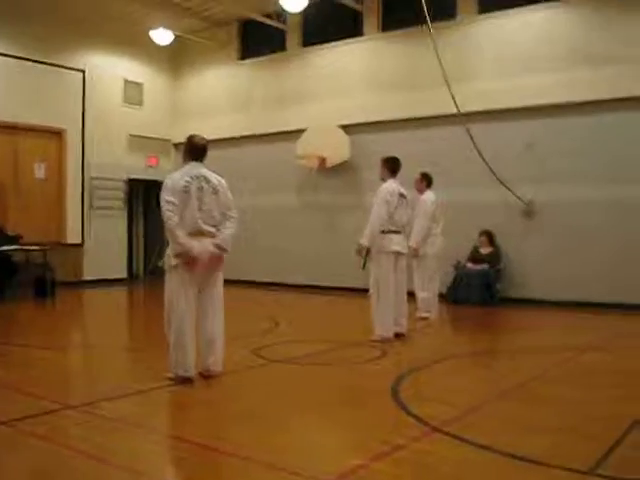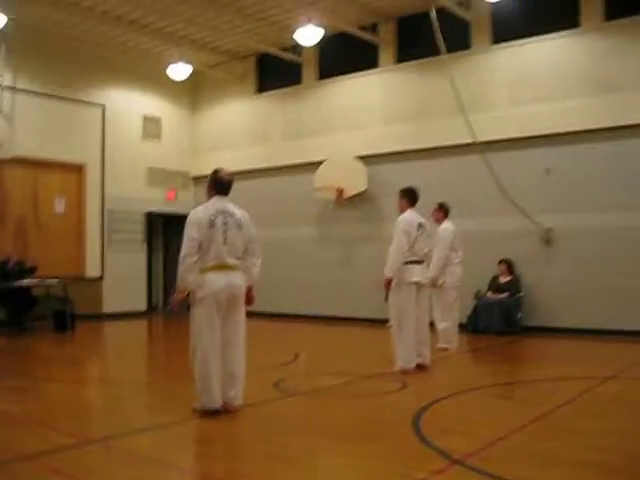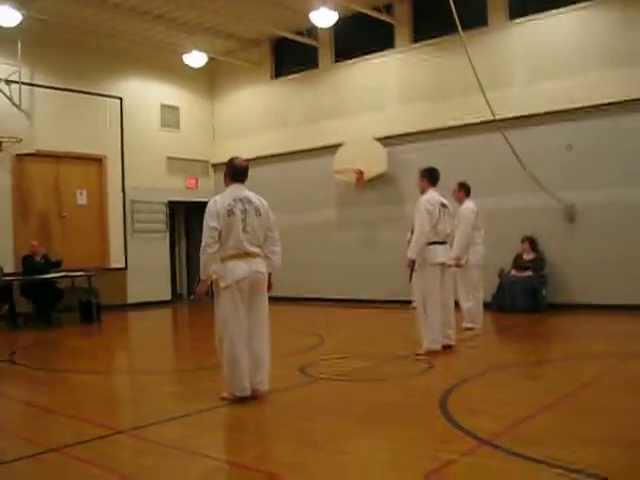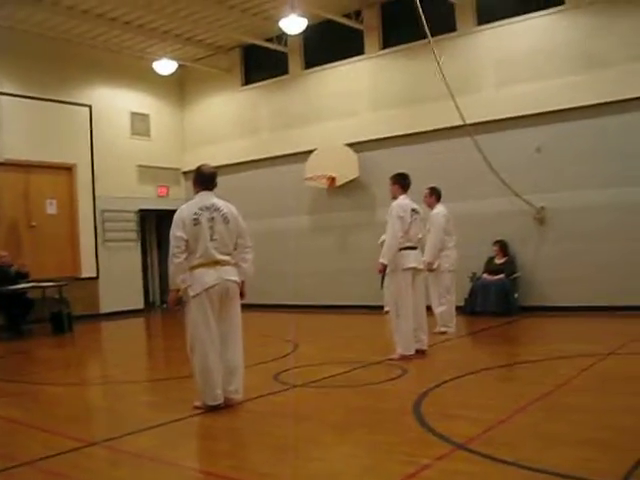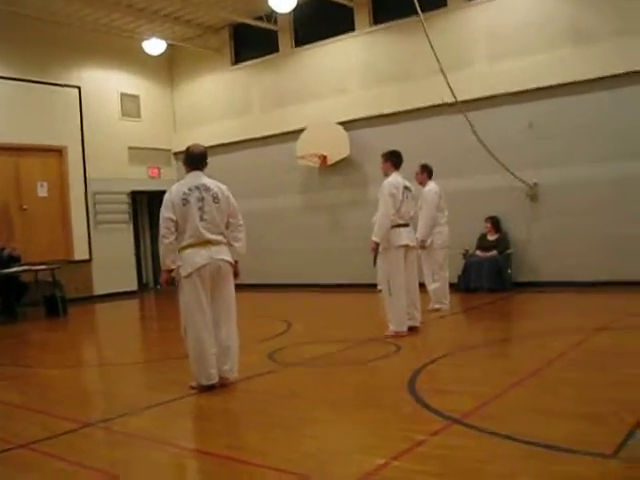
dt=0.5s
person 1, frame 1
left shoulder: (173, 180)
right shoulder: (218, 182)
left elbow: (171, 219)
right elbow: (230, 216)
left wrist: (184, 249)
right wrist: (221, 247)
left hip: (185, 250)
right hip: (212, 249)
left knee: (181, 312)
right knee: (211, 310)
left ankle: (183, 369)
right ankle: (211, 365)
person 1, frame 2
left shoulder: (199, 214)
right shoulder: (242, 216)
left elbow: (189, 254)
right elbow: (252, 254)
left wrist: (182, 288)
right wrist: (249, 285)
left hip: (208, 282)
right hip: (235, 281)
left knee: (206, 344)
right knee: (233, 343)
left ankle: (210, 401)
right ankle: (232, 398)
person 1, frame 3
left shoulder: (217, 203)
right shoulder: (260, 203)
left elbow: (210, 244)
right elbow: (272, 241)
left wrist: (206, 277)
right wrist: (269, 271)
left hip: (230, 271)
right hip: (257, 269)
left knee: (233, 332)
right knee: (257, 329)
left ankle: (239, 388)
right ankle: (258, 384)
person 1, frame 4
left shoulder: (184, 212)
right shoulder: (230, 210)
left elbow: (177, 253)
right elbow: (244, 248)
left wrist: (175, 287)
right wrist: (241, 280)
left hip: (200, 280)
right hip: (228, 278)
left knee: (204, 341)
right knee: (230, 337)
left ankle: (212, 397)
right ankle: (231, 393)
person 1, frame 5
left shoulder: (174, 193)
right shoulder: (221, 189)
left elbow: (167, 234)
right elbow: (236, 227)
left wrist: (167, 267)
right wrist: (234, 259)
left hip: (192, 260)
right hip: (220, 257)
left knee: (198, 321)
right knee: (224, 317)
left ankle: (207, 376)
right ankle: (226, 372)
person 2, frame 1
left shoulder: (385, 189)
right shoulder: (403, 192)
left elbow: (377, 219)
right elbow: (405, 219)
left wrist: (364, 242)
right wrist: (400, 236)
left hip: (385, 241)
right hip: (399, 242)
left knee: (383, 289)
right knee: (398, 287)
left ankle: (384, 330)
right ankle: (399, 327)
person 2, frame 2
left shoulder: (404, 220)
right shoulder: (422, 222)
left elbow: (398, 250)
right elbow: (425, 250)
left wrist: (388, 274)
right wrist: (420, 268)
left hip: (405, 273)
right hip: (420, 272)
left knee: (403, 320)
right knee: (420, 318)
left ankle: (406, 362)
right ankle: (421, 358)
person 2, frame 3
left shoulder: (425, 200)
right shoulder: (444, 202)
left elbow: (422, 231)
right elbow: (448, 229)
left wrist: (412, 255)
left hip: (429, 253)
right hip: (443, 251)
left knee: (428, 300)
right knee: (444, 298)
left ankle: (432, 343)
right ankle: (447, 339)
person 2, frame 4
left shoulder: (397, 206)
right shoulder: (415, 208)
left elbow: (394, 237)
right elbow: (417, 234)
left wrist: (384, 260)
left hip: (400, 259)
right hip: (415, 257)
left knee: (401, 306)
right knee: (416, 303)
left ankle: (406, 349)
right ankle: (419, 344)
person 2, frame 5
left shoulder: (389, 184)
right shoulder: (406, 185)
left elbow: (386, 215)
right elbow: (410, 212)
left wrist: (376, 239)
left hip: (392, 237)
right hip: (407, 234)
left knee: (394, 284)
right knee: (409, 281)
left ankle: (399, 326)
right ankle: (412, 321)
person 3, frame 1
left shoulder: (425, 200)
right shoulder: (429, 198)
left elbow: (423, 224)
left wrist: (415, 245)
right wrist: (416, 243)
left hip: (426, 244)
right hip: (429, 243)
left knee: (425, 279)
right knee: (428, 279)
left ankle: (427, 311)
right ankle: (428, 310)
person 3, frame 2
left shoulder: (444, 229)
right shoulder: (448, 228)
left elbow: (441, 255)
left wrist: (434, 276)
right wrist: (435, 275)
left hip: (446, 275)
right hip: (449, 274)
left knee: (445, 310)
right knee: (448, 310)
left ankle: (447, 342)
right ankle: (448, 340)
person 3, frame 3
left shoulder: (466, 209)
right shoulder: (469, 207)
left elbow: (464, 235)
left wrist: (457, 255)
right wrist: (459, 255)
left hip: (469, 255)
right hip: (471, 253)
left knee: (469, 289)
right knee: (472, 289)
left ankle: (472, 321)
right ankle: (473, 320)
person 3, frame 4
left shoulder: (437, 214)
right shoulder: (440, 212)
left elbow: (435, 240)
left wrist: (429, 260)
right wrist: (431, 259)
left hip: (441, 259)
right hip: (444, 258)
left knee: (442, 294)
right knee: (444, 294)
left ankle: (446, 325)
right ankle: (446, 324)
person 3, frame 5
left shoulder: (429, 190)
right shoulder: (432, 189)
left elbow: (428, 216)
left wrist: (422, 237)
right wrist: (423, 236)
left hip: (434, 235)
right hip: (437, 234)
left knee: (435, 271)
right knee: (438, 270)
left ankle: (439, 302)
right ankle: (441, 301)
